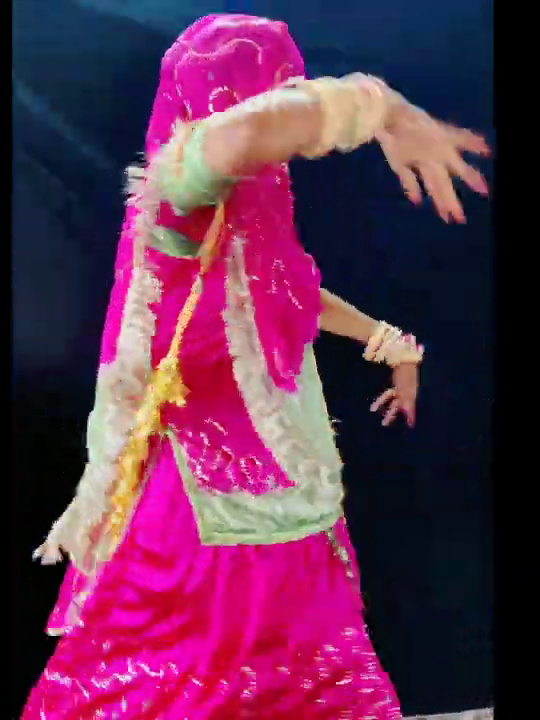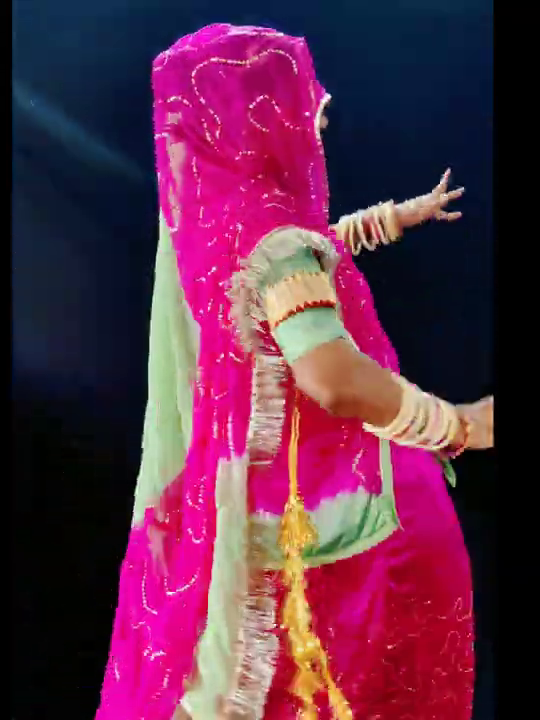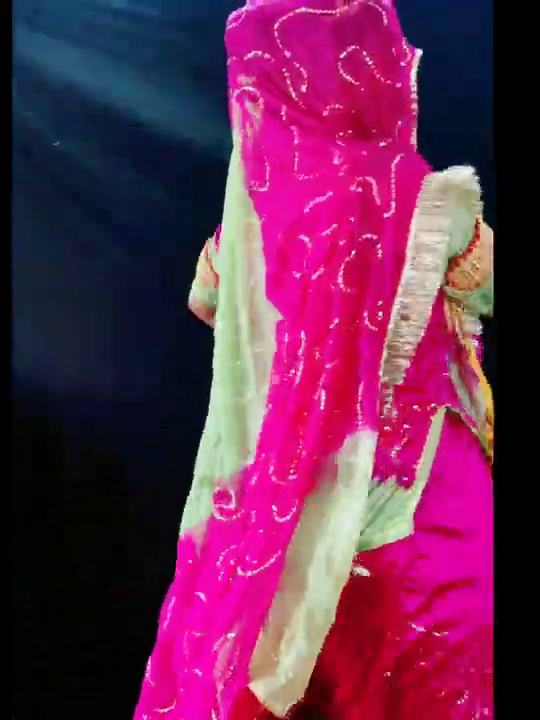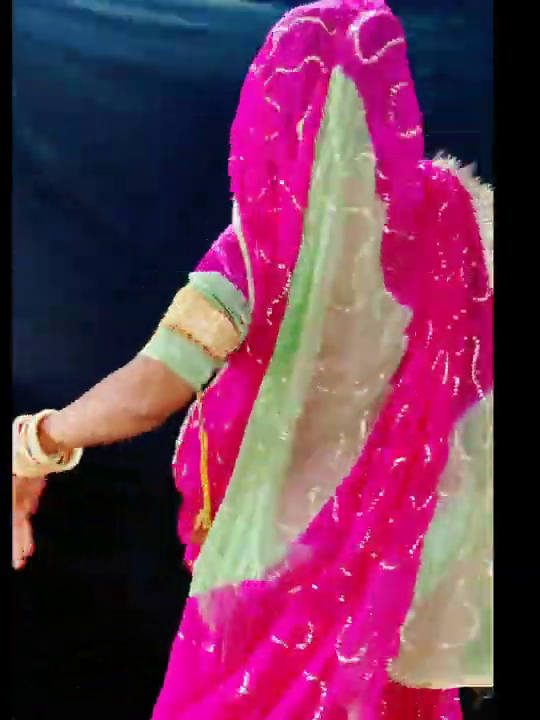
dt=0.5s
person 1, frame 1
left shoulder: (250, 202)
right shoulder: (184, 176)
left elbow: (295, 291)
right elbow: (242, 129)
left wrist: (391, 342)
right wrist: (381, 108)
left hip: (264, 477)
right hip: (205, 491)
person 1, frame 2
left shoulder: (212, 214)
right shoulder: (271, 237)
right elbow: (334, 380)
left wrist: (396, 215)
right wrist: (456, 424)
left hip: (243, 513)
right hip: (334, 508)
person 1, frame 3
left shoulder: (263, 188)
right shoulder: (408, 192)
left elbow: (207, 299)
right elbow: (486, 289)
left hip: (288, 492)
right hip: (406, 496)
person 1, frame 4
left shoulder: (261, 241)
right shoulder: (443, 202)
left elbow: (149, 393)
left wrist: (36, 451)
left hip: (293, 543)
right hip: (403, 532)
